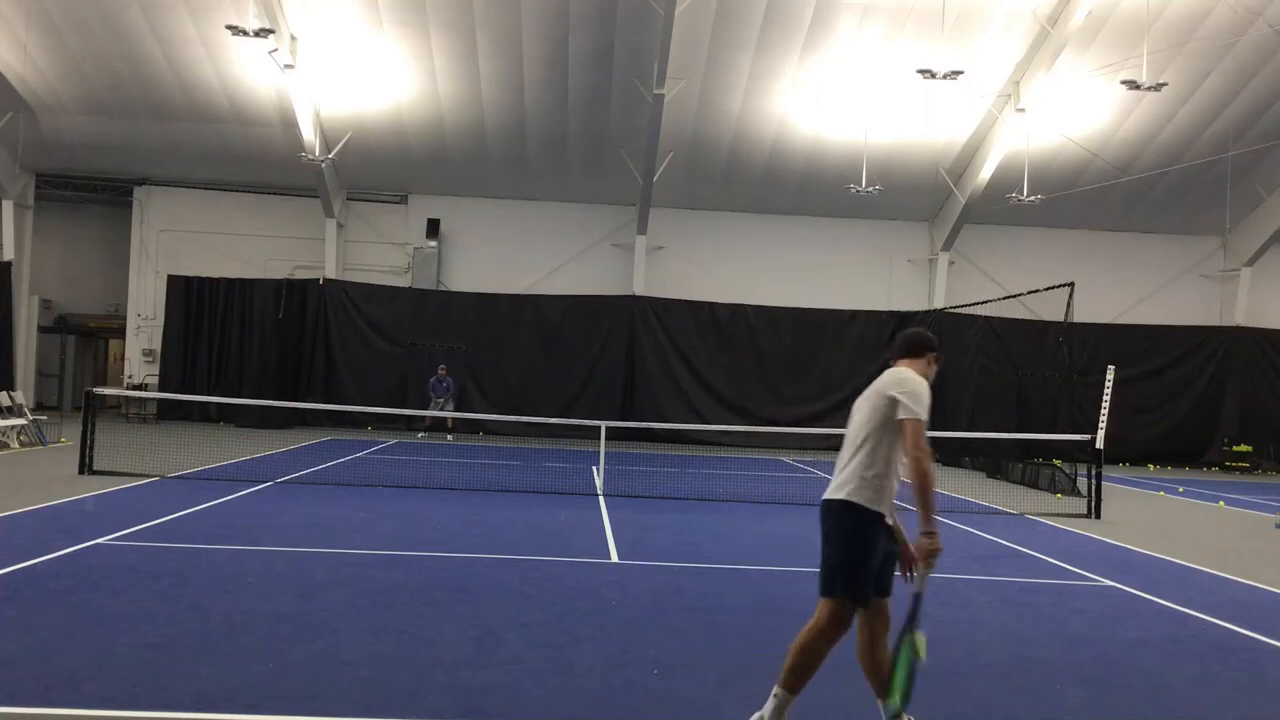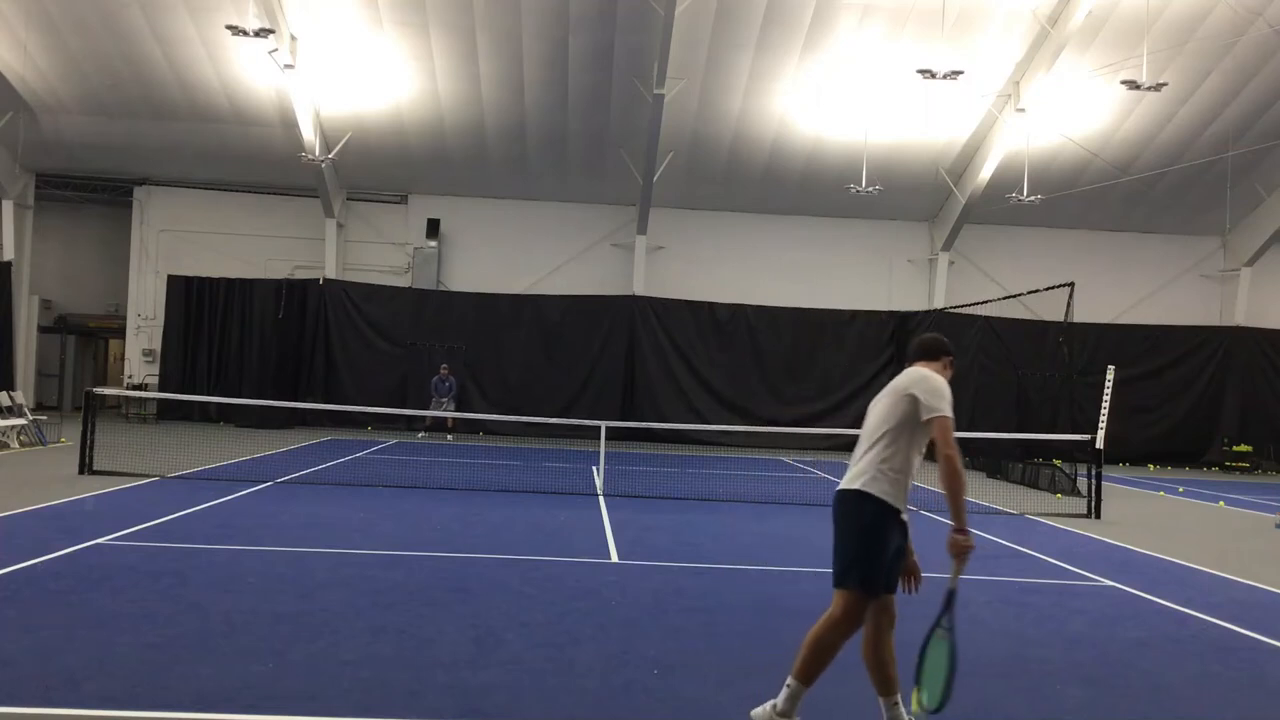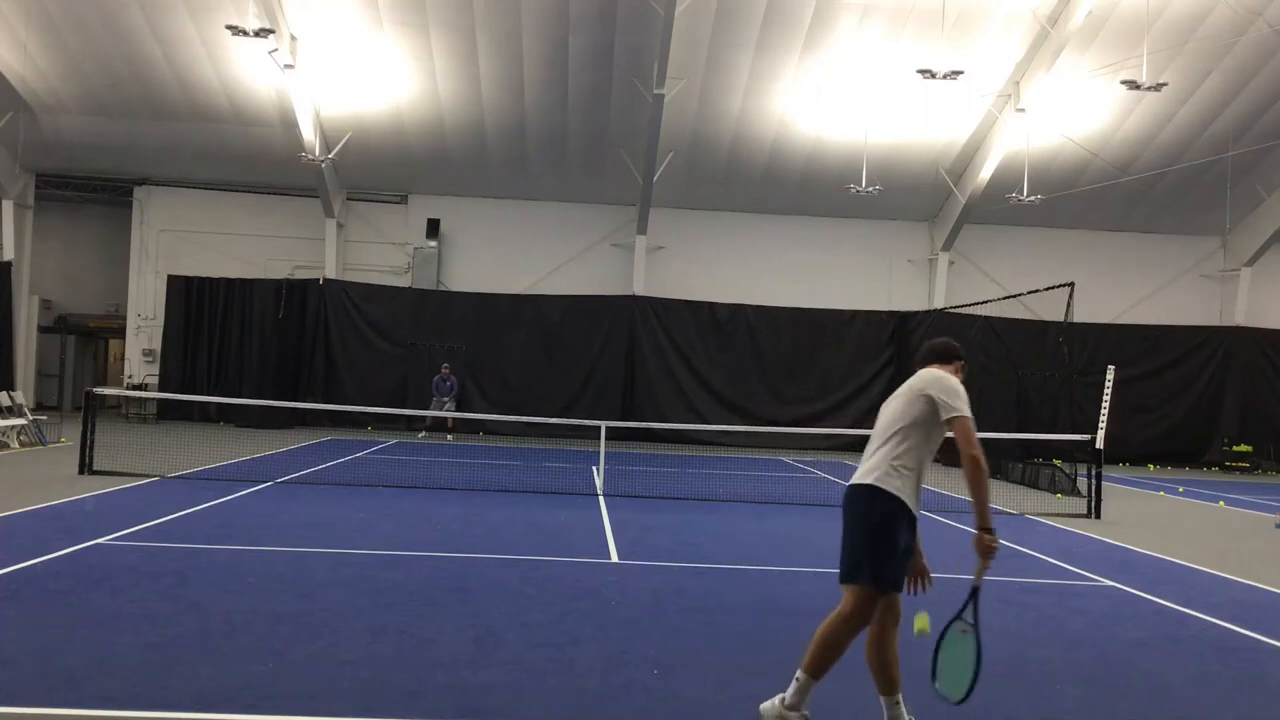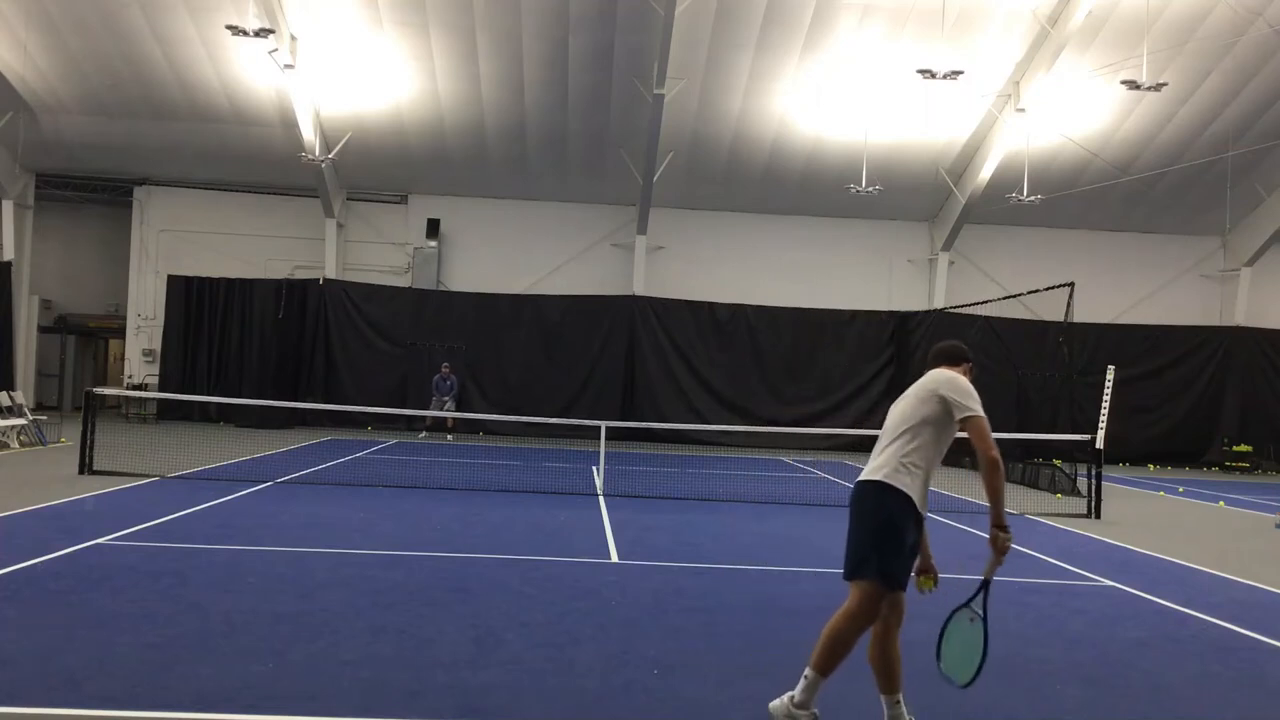
dt=0.1s
person 1, frame 1
left shoulder: (880, 388)
right shoulder: (911, 382)
right elbow: (918, 455)
left wrist: (900, 542)
right wrist: (928, 529)
left hip: (863, 513)
right hip: (854, 511)
left knee: (876, 618)
right knee: (833, 619)
person 1, frame 2
left shoulder: (898, 388)
right shoulder: (931, 382)
right elbow: (948, 455)
left wrist: (906, 551)
right wrist: (960, 528)
left hip: (873, 506)
right hip: (868, 505)
left knee: (883, 615)
right knee: (848, 611)
person 1, frame 3
left shoulder: (910, 391)
right shoulder: (944, 383)
right elbow: (972, 456)
left wrist: (915, 555)
right wrist: (983, 527)
left hip: (879, 502)
right hip: (878, 501)
left knee: (886, 614)
right knee: (858, 607)
person 1, frame 4
left shoulder: (919, 392)
right shoulder: (955, 384)
right elbow: (989, 456)
left wrist: (923, 553)
right wrist: (998, 525)
left hip: (886, 498)
right hip: (886, 497)
left knee: (890, 613)
right knee: (865, 604)
